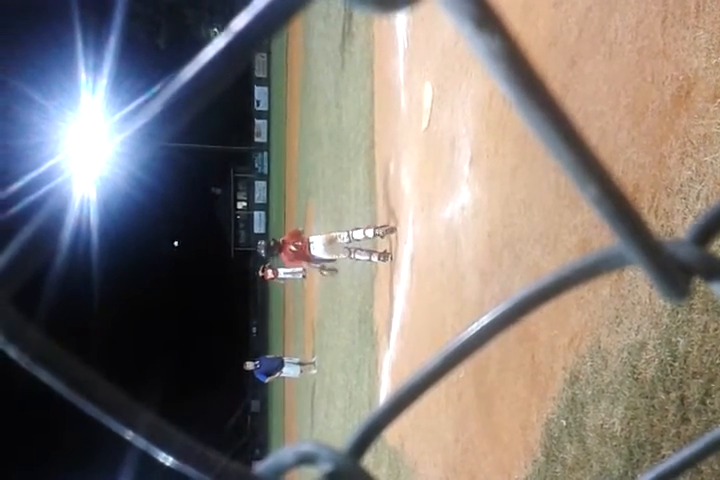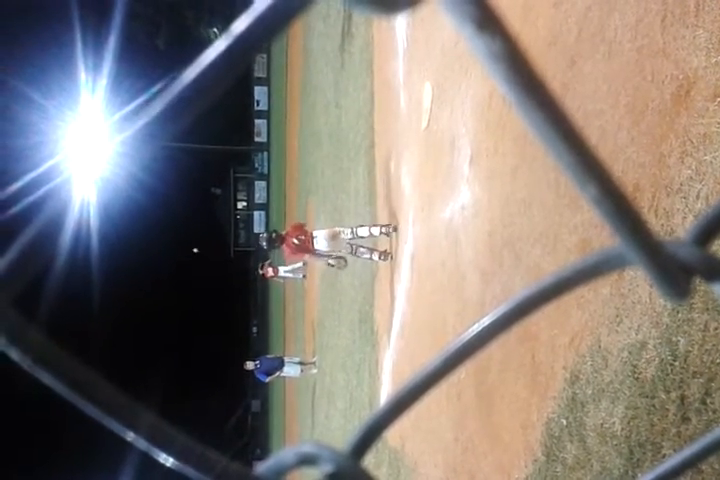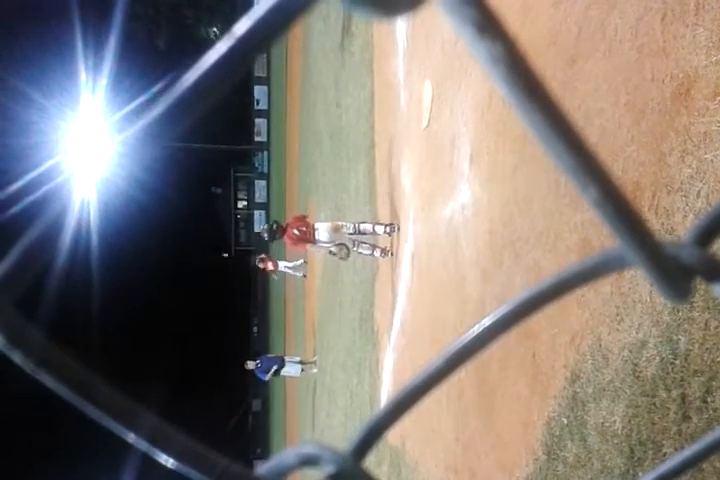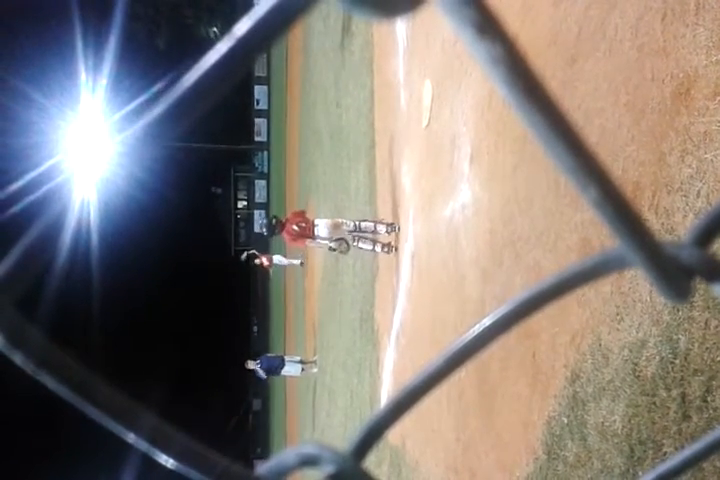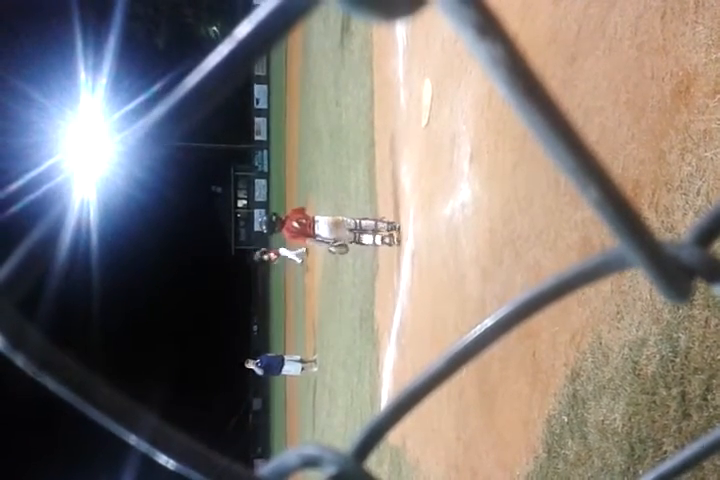
dt=0.2s
person 1, frame 1
left shoulder: (287, 259)
left hip: (316, 250)
right hip: (316, 242)
left knee: (350, 253)
right knee: (349, 235)
left ankle: (378, 257)
right ankle: (375, 231)
person 1, frame 2
left shoulder: (288, 252)
left elbow: (307, 255)
left wrist: (327, 257)
left hip: (320, 246)
right hip: (319, 235)
left knee: (352, 249)
right knee: (354, 232)
left ankle: (379, 255)
right ankle: (382, 229)
person 1, frame 3
left shoulder: (290, 242)
right shoulder: (291, 223)
left elbow: (310, 246)
left wrist: (329, 247)
left hip: (320, 237)
right hip: (321, 227)
left knee: (353, 245)
right knee: (357, 227)
left ankle: (380, 252)
right ankle: (386, 228)
person 1, frame 4
left shoulder: (289, 238)
right shoulder: (290, 222)
left elbow: (309, 242)
left wrist: (327, 243)
left hip: (319, 233)
right hip: (320, 223)
left knee: (354, 240)
right knee: (357, 225)
left ankle: (383, 247)
right ankle: (388, 228)
person 1, frame 5
left shoulder: (288, 235)
left elbow: (309, 240)
left wrist: (329, 244)
left hip: (323, 234)
left knee: (355, 237)
right knee: (358, 224)
left ankle: (386, 239)
right ankle: (389, 226)
